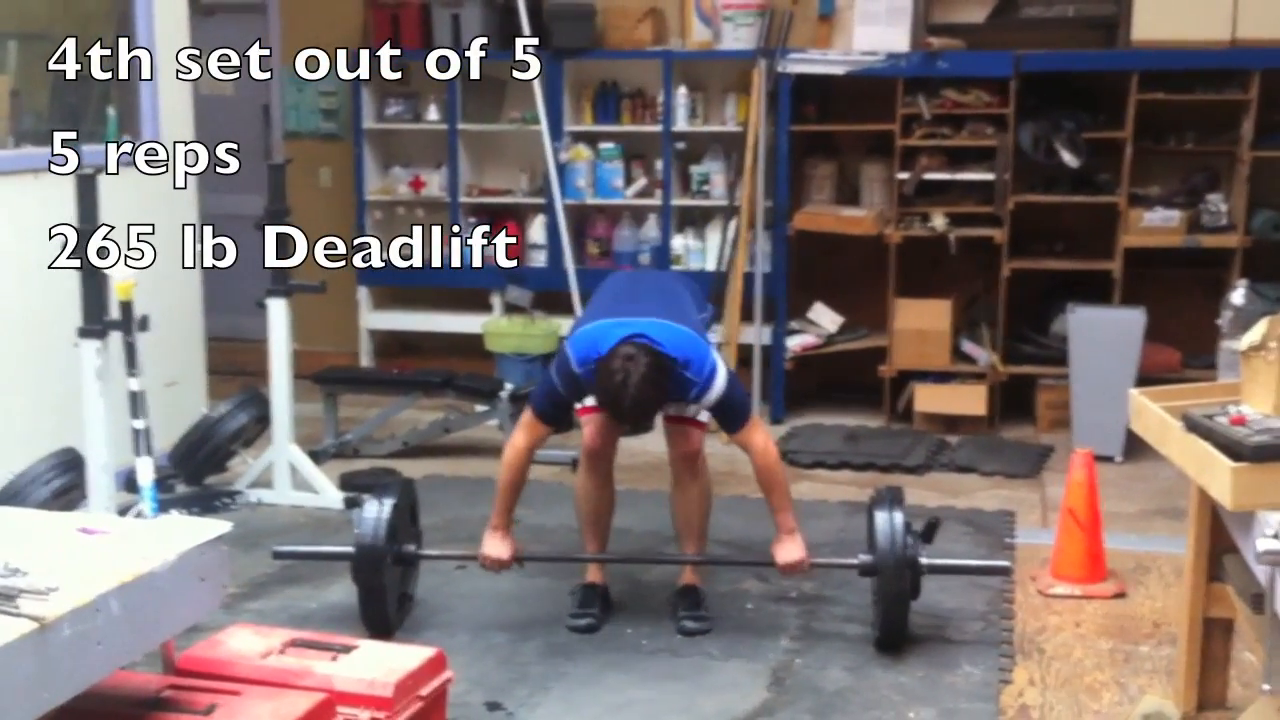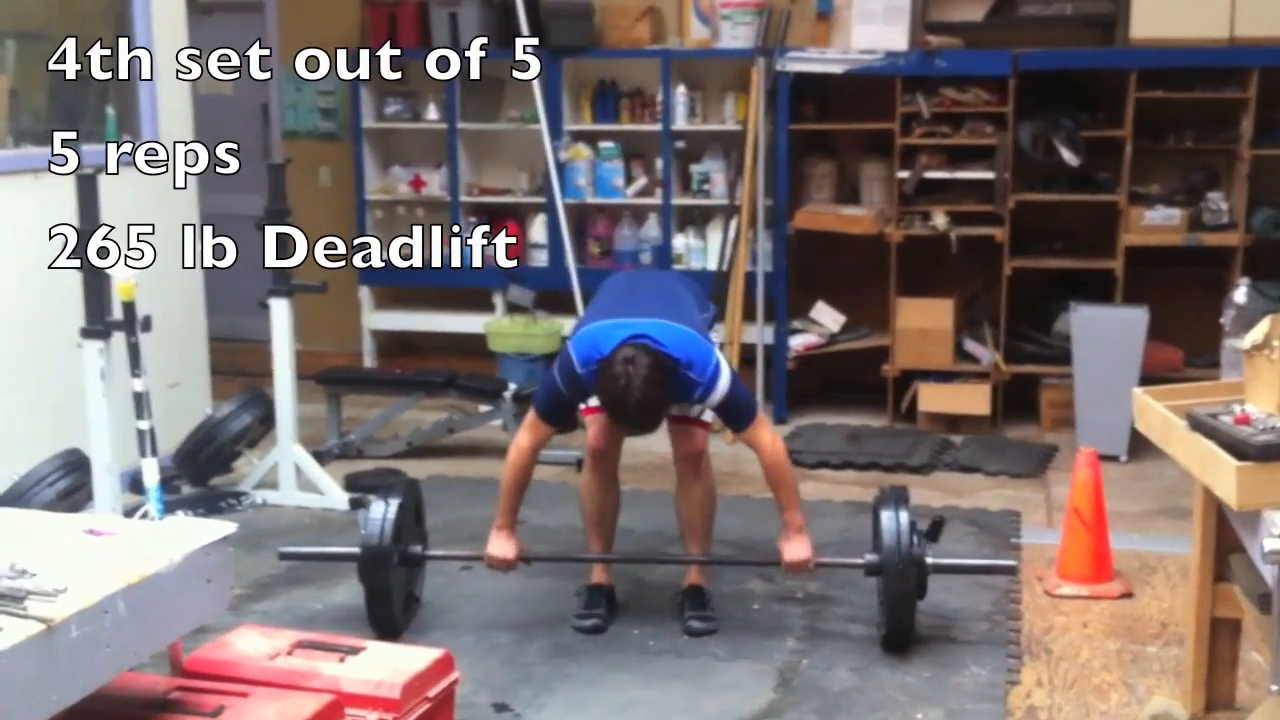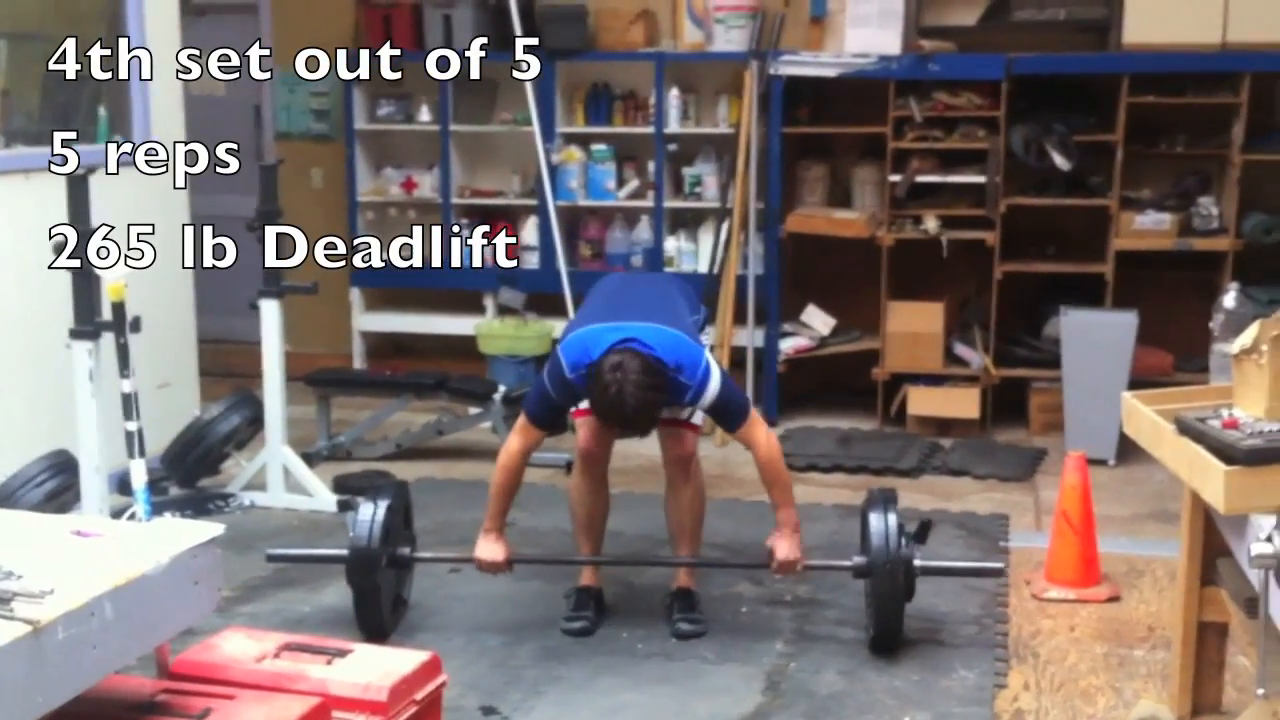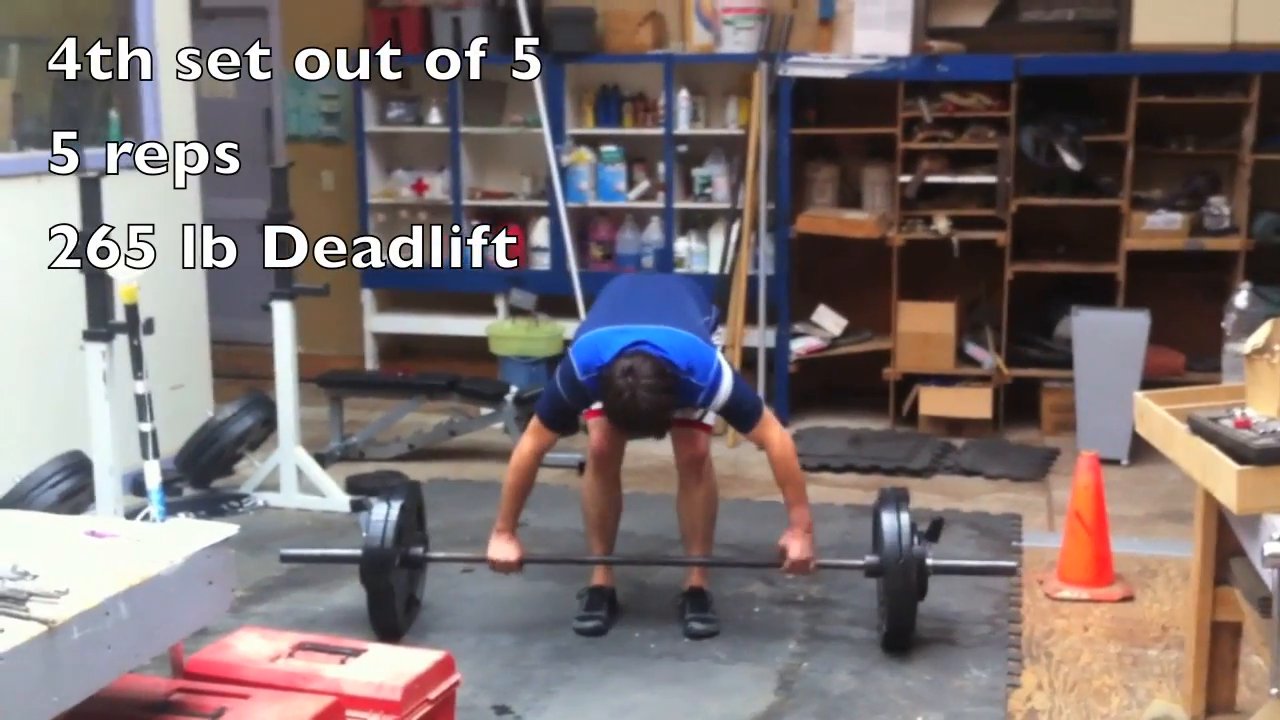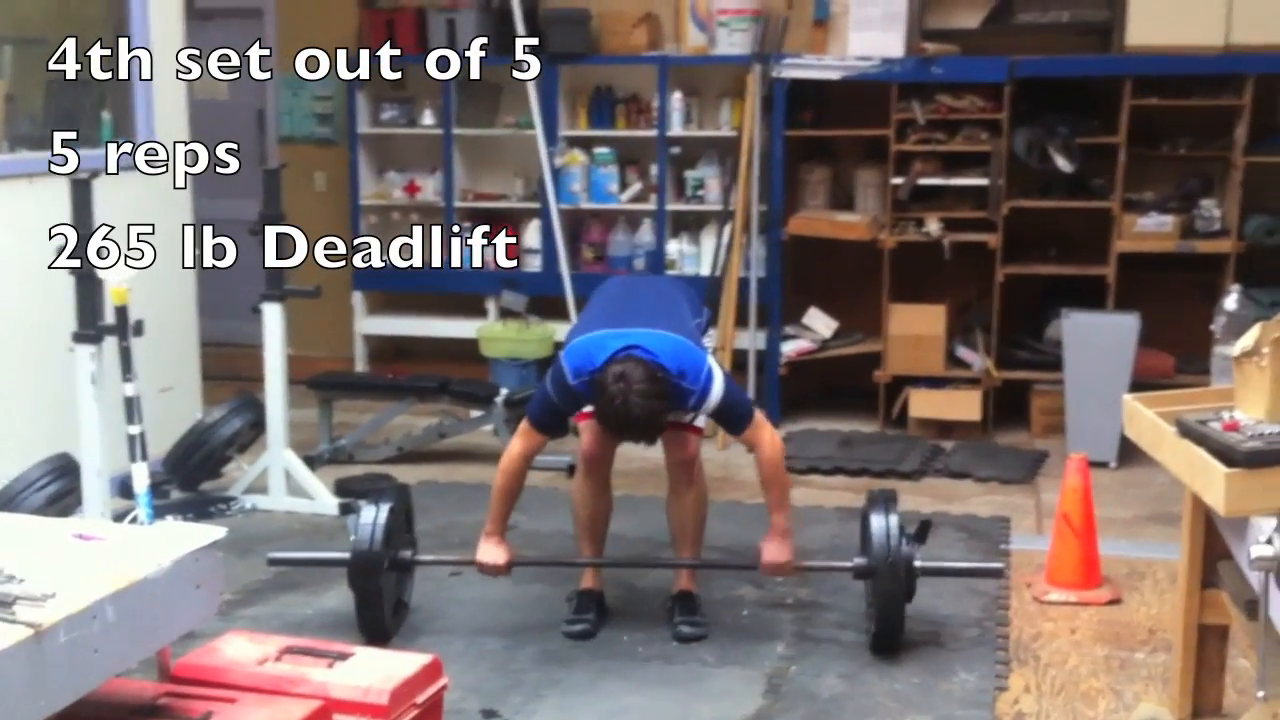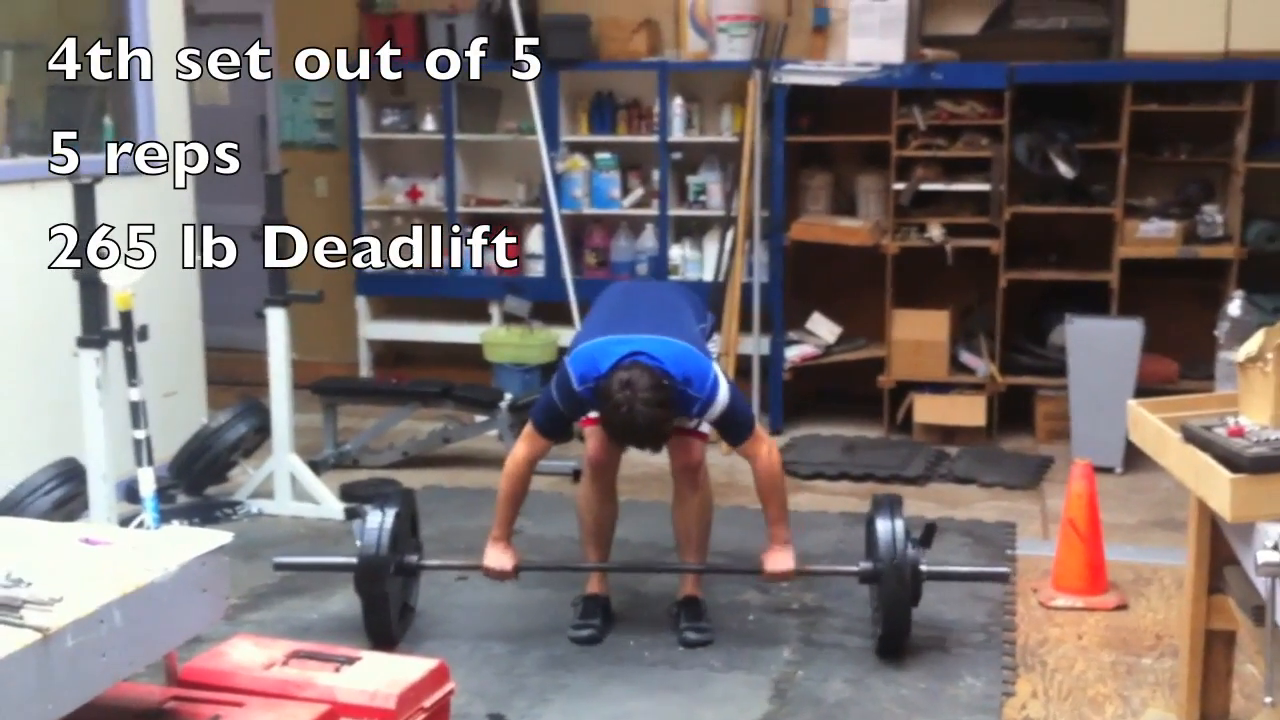
dt=0.1s
person 1, frame 1
left shoulder: (697, 364)
right shoulder: (577, 361)
left elbow: (759, 444)
right elbow: (522, 442)
left wrist: (788, 533)
right wrist: (497, 529)
left knee: (688, 450)
right knee: (594, 446)
left ankle: (690, 580)
right ankle: (594, 578)
person 1, frame 2
left shoulder: (700, 364)
right shoulder: (580, 361)
left elbow: (766, 441)
right elbow: (526, 441)
left wrist: (795, 530)
right wrist: (503, 529)
left knee: (692, 450)
right knee: (599, 446)
left ankle: (696, 581)
right ankle: (599, 579)
person 1, frame 3
left shoulder: (691, 368)
right shoulder: (570, 367)
left elbow: (762, 439)
right elbow: (518, 444)
left wrist: (787, 529)
right wrist: (491, 531)
left knee: (682, 453)
right knee: (588, 449)
left ankle: (684, 585)
right ankle: (588, 581)
person 1, frame 4
left shoulder: (702, 370)
right shoulder: (582, 368)
left elbow: (776, 438)
right elbow: (531, 446)
left wrist: (800, 527)
right wrist: (503, 532)
left knee: (694, 454)
right knee: (601, 450)
left ankle: (696, 585)
right ankle: (600, 581)
person 1, frame 5
left shoulder: (695, 374)
right shoulder: (573, 372)
left elbow: (767, 439)
right elbow: (520, 449)
left wrist: (779, 533)
right wrist: (493, 535)
left knee: (684, 458)
right knee: (592, 453)
left ankle: (685, 588)
right ankle: (589, 585)
person 1, frame 6
left shoulder: (700, 380)
right shoulder: (578, 378)
left elbow: (763, 453)
right elbow: (524, 452)
left wrist: (779, 543)
right wrist: (499, 540)
left knee: (689, 463)
right knee: (598, 459)
left ankle: (691, 593)
right ankle: (595, 590)
